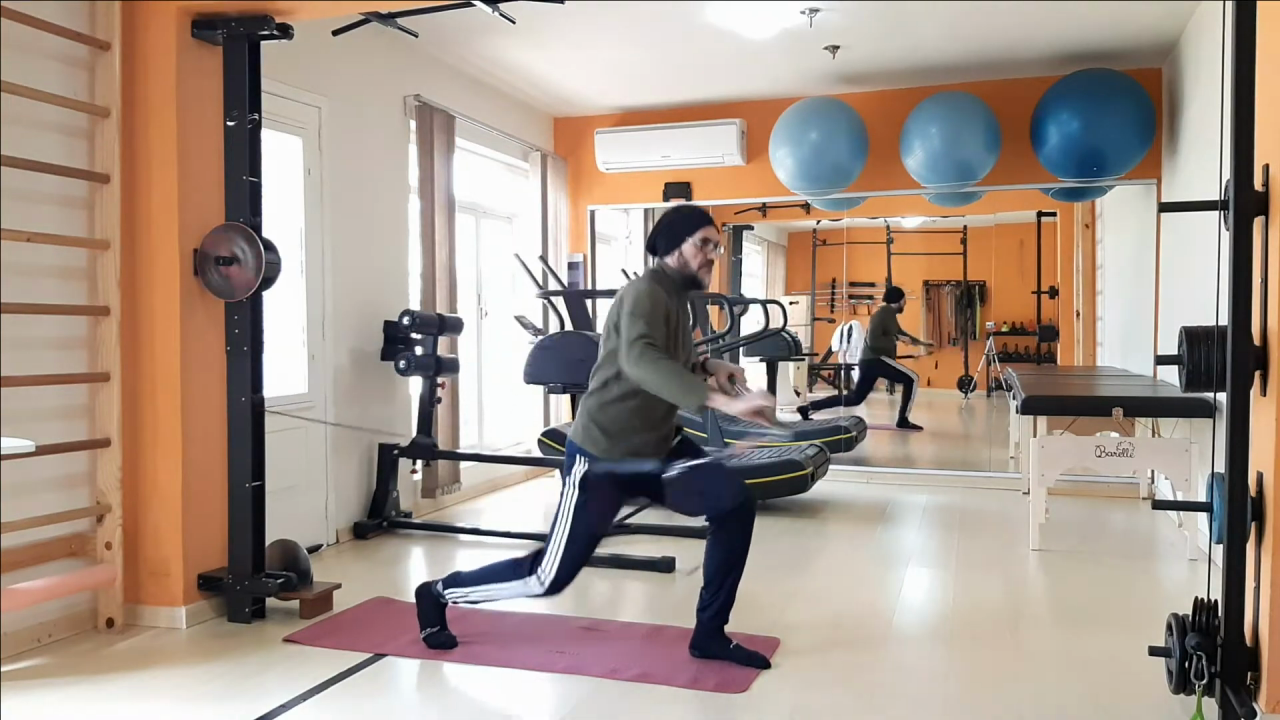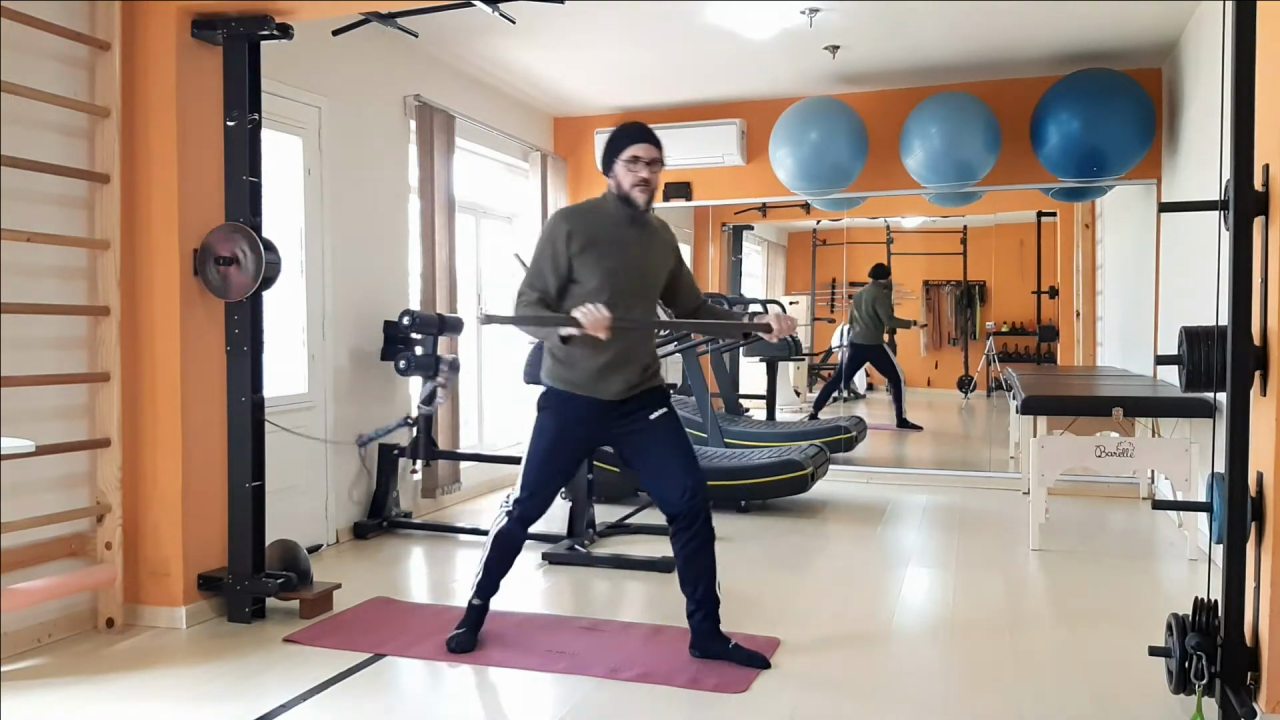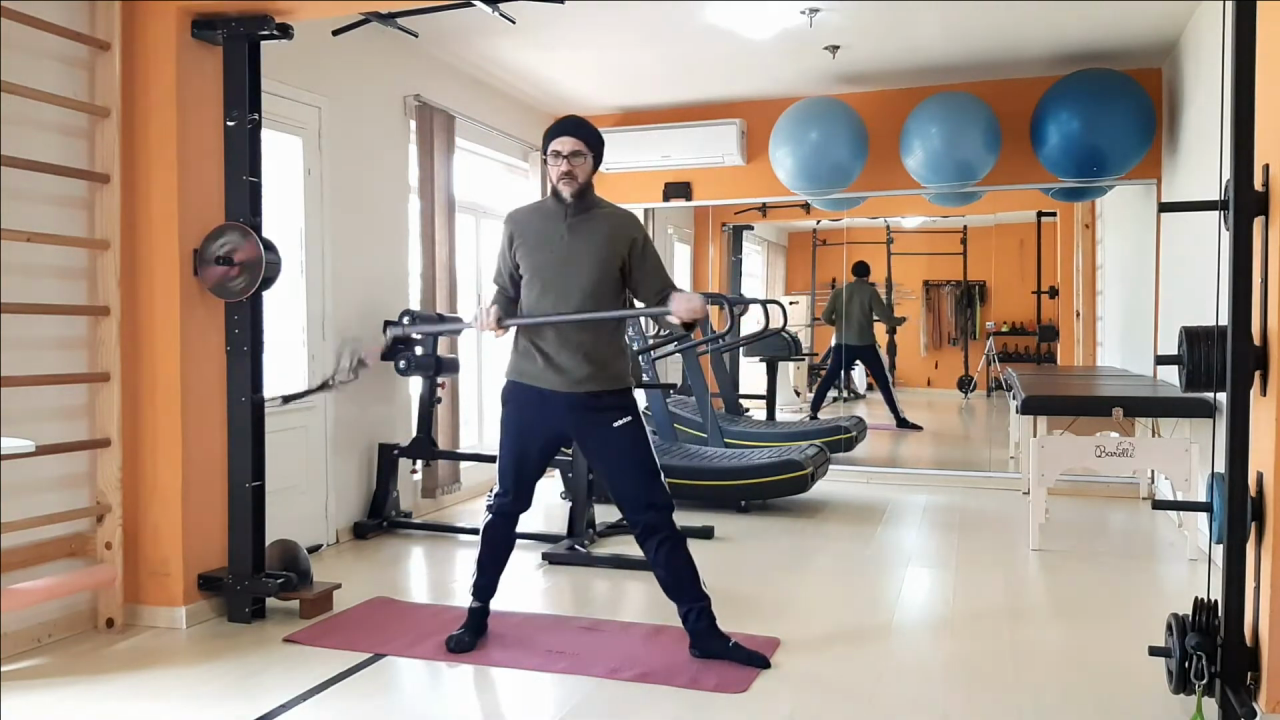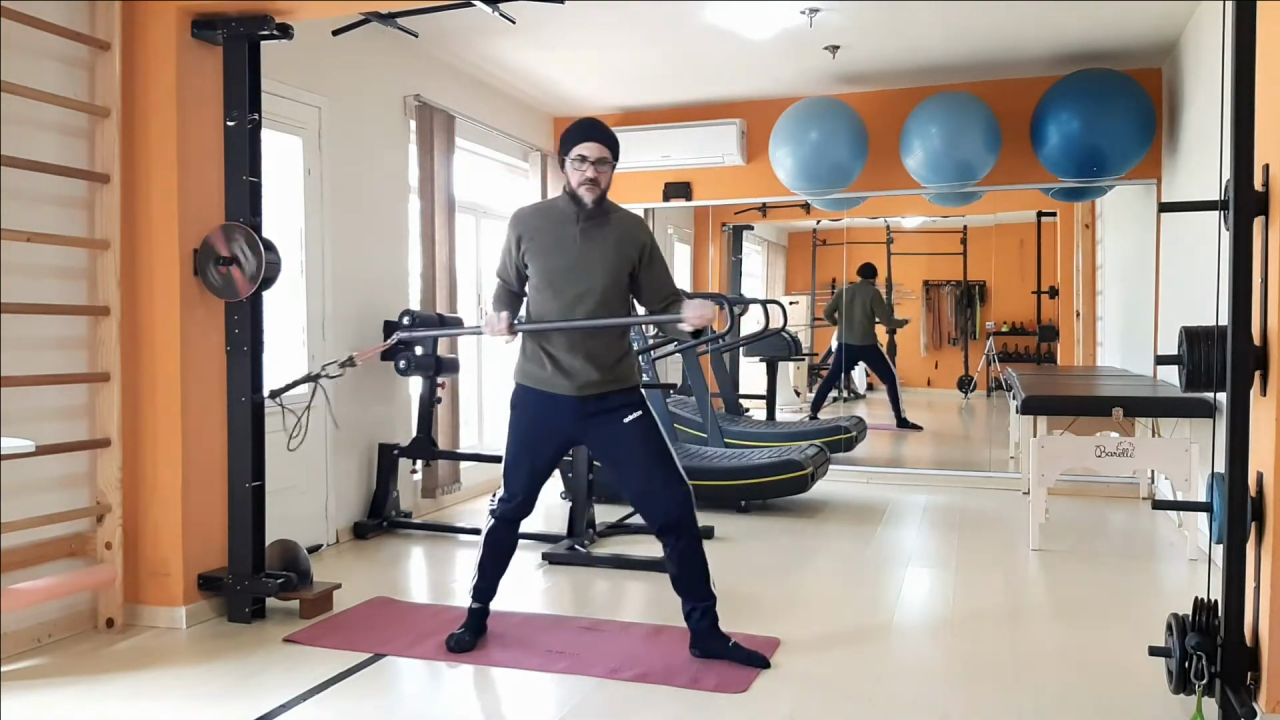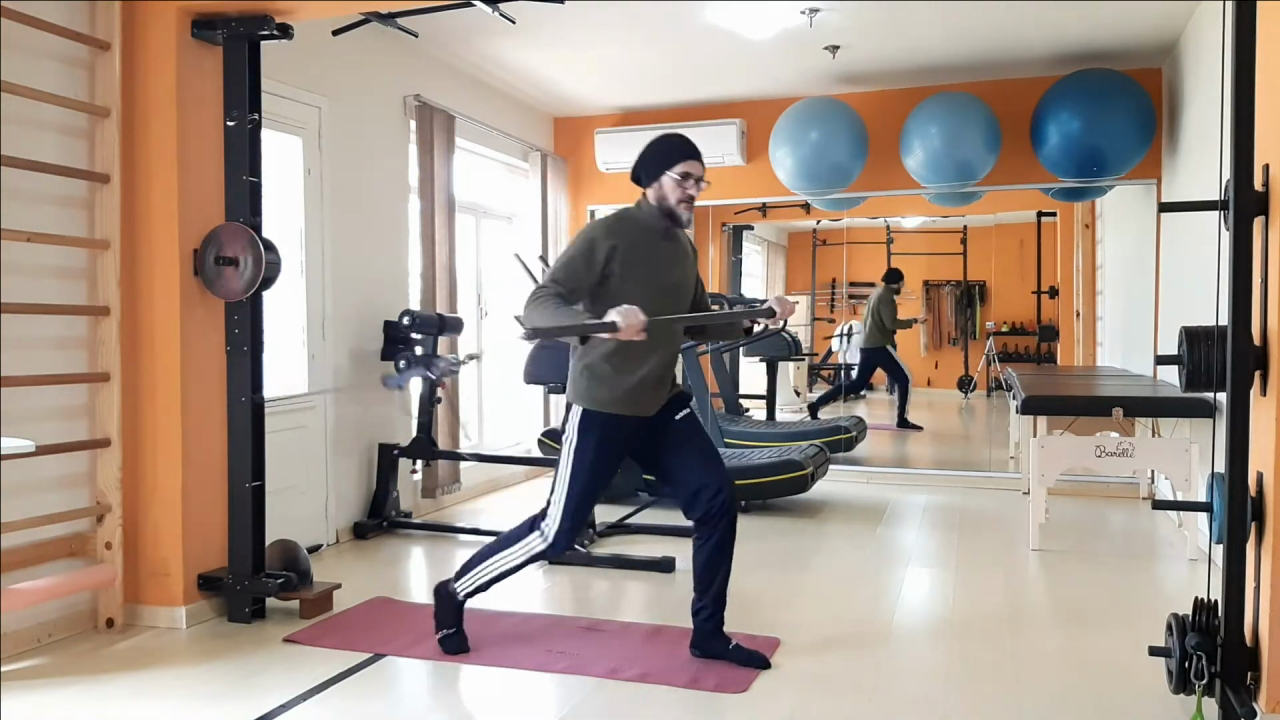
dt=0.5s
person 1, frame 1
left shoulder: (678, 297)
right shoulder: (645, 295)
right elbow: (638, 360)
left wrist: (710, 372)
right wrist: (722, 399)
left hip: (659, 445)
right hip: (603, 452)
left knee: (735, 504)
right knee: (548, 577)
left ankle: (710, 636)
right ankle: (438, 593)
person 1, frame 2
left shoulder: (661, 237)
right shoulder: (569, 225)
left elbow: (692, 311)
right elbow: (526, 309)
left wrist: (754, 322)
right wrist: (571, 322)
left hip: (642, 397)
right hip: (571, 397)
left knee: (690, 506)
right knee: (524, 508)
left ankle: (707, 635)
right ankle: (477, 609)
person 1, frame 3
left shoulder: (623, 227)
right shoulder: (520, 224)
left elbow: (660, 297)
right elbow: (504, 291)
left wrist: (685, 306)
right wrist: (492, 313)
left hip: (605, 395)
right hip: (531, 392)
left knee: (651, 513)
right knee: (505, 505)
left ankle: (704, 632)
right ankle: (478, 612)
person 1, frame 4
left shoulder: (632, 232)
right shoulder: (528, 222)
left elbow: (665, 306)
right elbow: (506, 286)
left wrist: (694, 315)
right wrist: (499, 314)
left hip: (614, 397)
right hip: (542, 395)
left knee: (672, 507)
right knee: (508, 507)
left ankle: (706, 632)
right ankle: (478, 611)
person 1, frame 5
left shoulder: (682, 248)
right shoulder: (607, 235)
left elbow: (697, 323)
right elbow: (539, 306)
right wrist: (604, 319)
left hip: (662, 404)
right hip: (601, 409)
left knee: (717, 502)
right knee: (556, 531)
left ankle: (709, 634)
right ankle: (454, 594)
